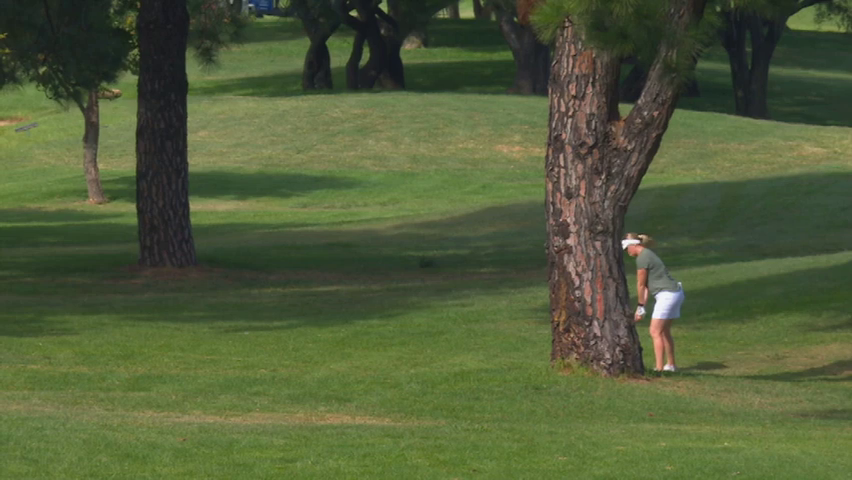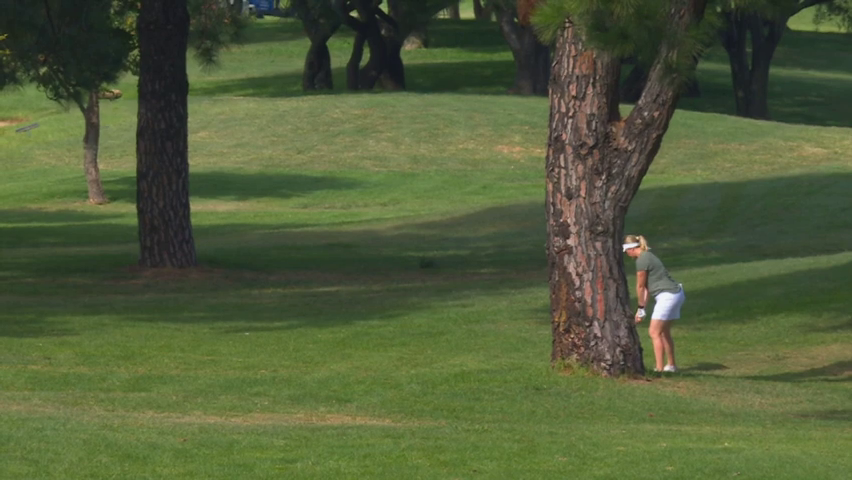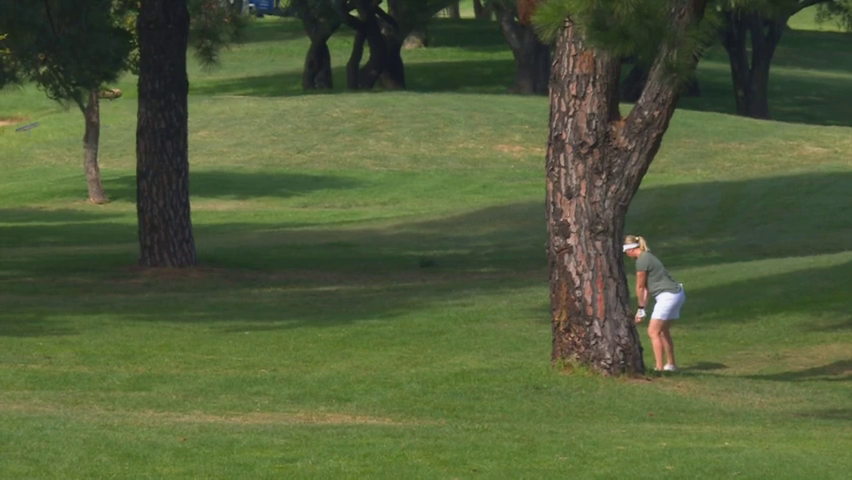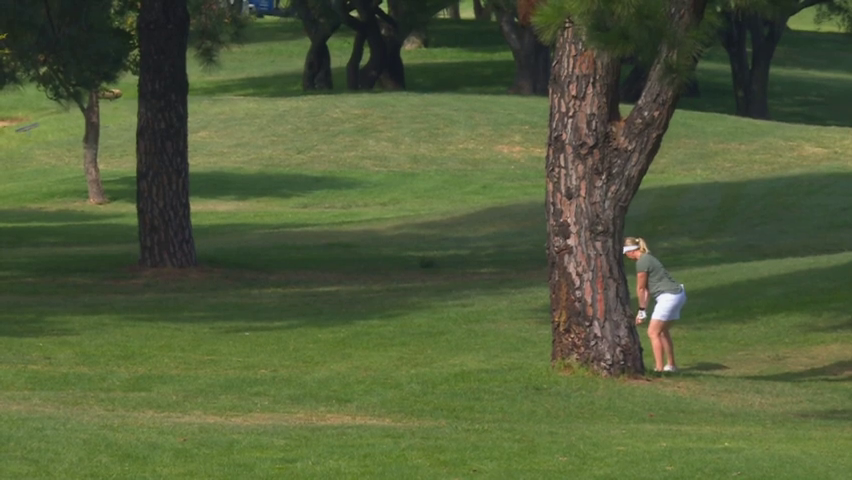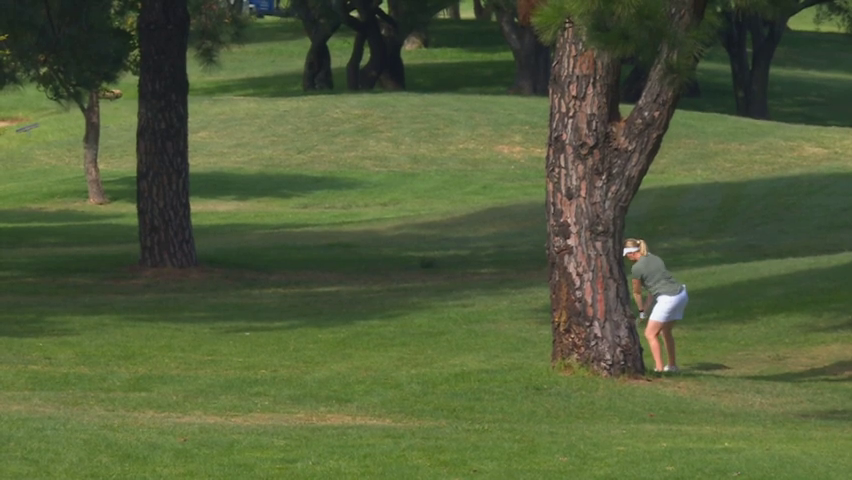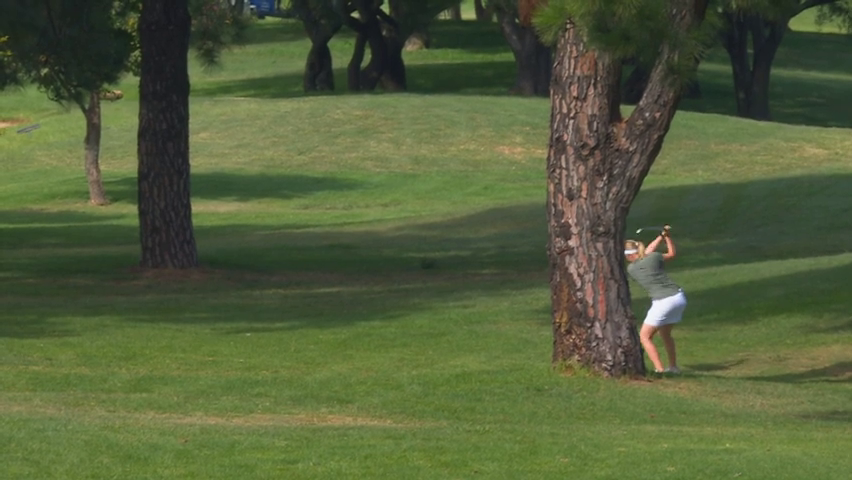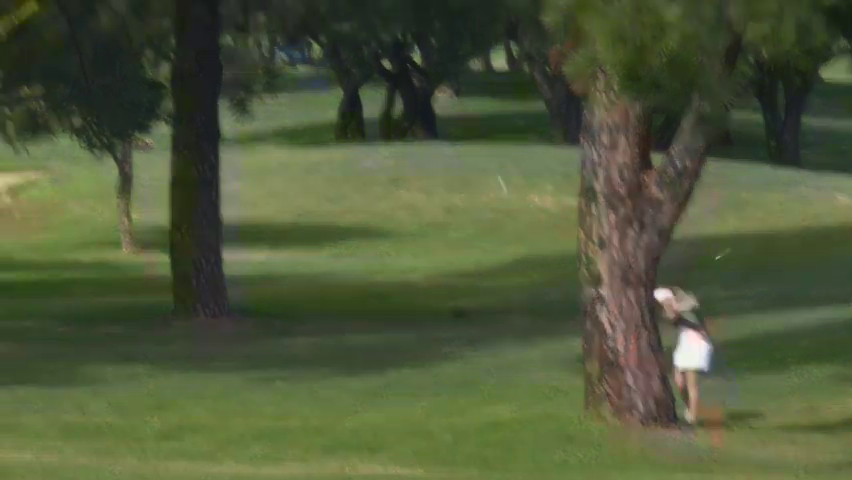
dt=0.5s
person 1, frame 1
left shoulder: (642, 258)
right shoulder: (647, 255)
left elbow: (641, 285)
right elbow: (647, 285)
left wrist: (640, 306)
right wrist: (641, 307)
left hip: (667, 295)
right hip: (674, 293)
left knee: (655, 332)
right knee: (664, 331)
left ankle: (659, 368)
right ankle: (671, 365)
person 1, frame 2
left shoulder: (642, 260)
right shoulder: (647, 256)
left elbow: (640, 286)
right elbow: (647, 286)
left wrist: (640, 308)
right wrist: (642, 308)
left hip: (667, 296)
right hip: (675, 294)
left knee: (654, 332)
right knee: (664, 331)
left ankle: (659, 369)
right ankle: (671, 365)
person 1, frame 3
left shoulder: (641, 261)
right shoulder: (647, 257)
left elbow: (640, 287)
right elbow: (646, 287)
left wrist: (640, 308)
right wrist: (642, 309)
left hip: (668, 296)
right hip: (675, 294)
left knee: (653, 332)
right knee: (663, 331)
left ankle: (659, 368)
right ankle: (671, 365)
person 1, frame 4
left shoulder: (642, 262)
right shoulder: (647, 258)
left elbow: (641, 288)
right elbow: (647, 288)
left wrist: (641, 310)
right wrist: (642, 310)
left hip: (669, 297)
right hip: (676, 294)
left knee: (653, 333)
right knee: (662, 331)
left ankle: (659, 369)
right ankle: (671, 365)
person 1, frame 5
left shoulder: (636, 268)
right shoulder: (655, 258)
left elbow: (637, 293)
left wrist: (641, 311)
right wrist: (645, 308)
left hip: (668, 299)
right hip: (681, 294)
left knee: (650, 334)
right knee: (666, 331)
left ankle: (659, 369)
right ankle: (672, 365)
person 1, frame 6
left shoulder: (630, 269)
right shoulder: (654, 258)
right elbow: (672, 254)
left wrist: (661, 237)
right wrist: (666, 236)
left hip: (663, 302)
right hip: (678, 298)
left knee: (644, 337)
right knee: (665, 333)
left ankle: (660, 370)
right ankle: (673, 366)
person 1, frame 7
left shoulder: (685, 299)
right shoulder: (669, 311)
right elbow: (673, 314)
left hip: (697, 340)
right hip: (683, 342)
left knee: (691, 381)
right knee: (680, 383)
left ankle: (692, 418)
right ankle: (689, 408)
